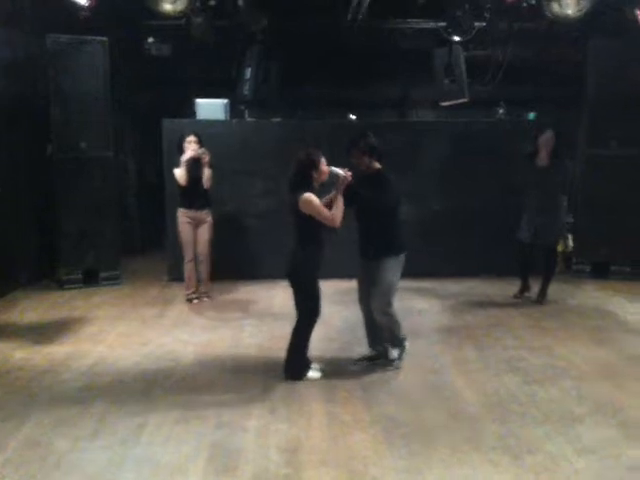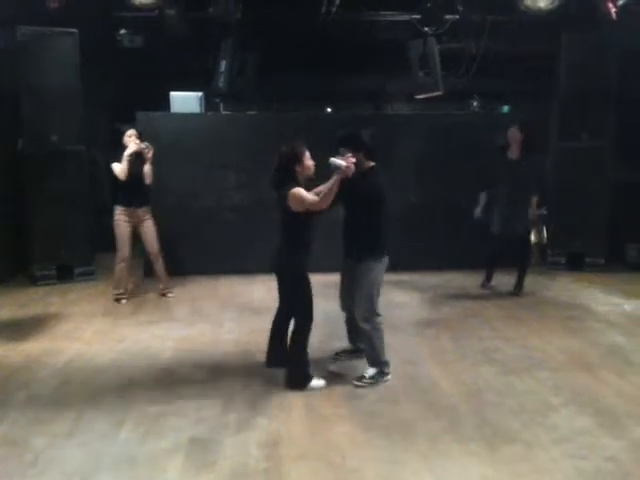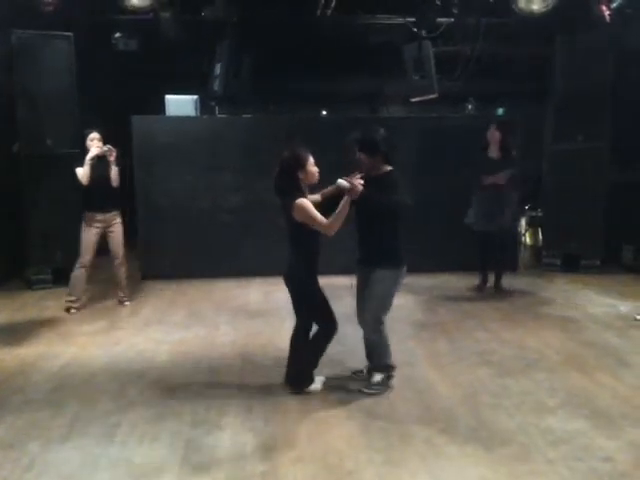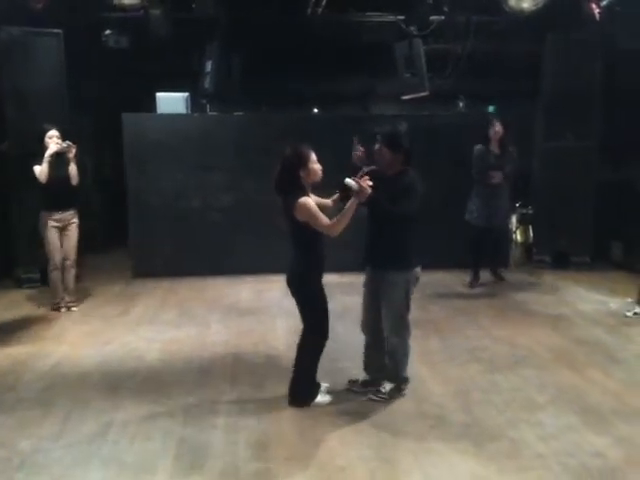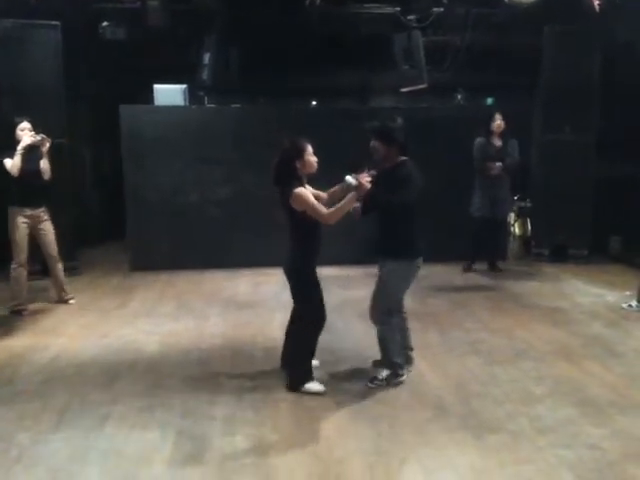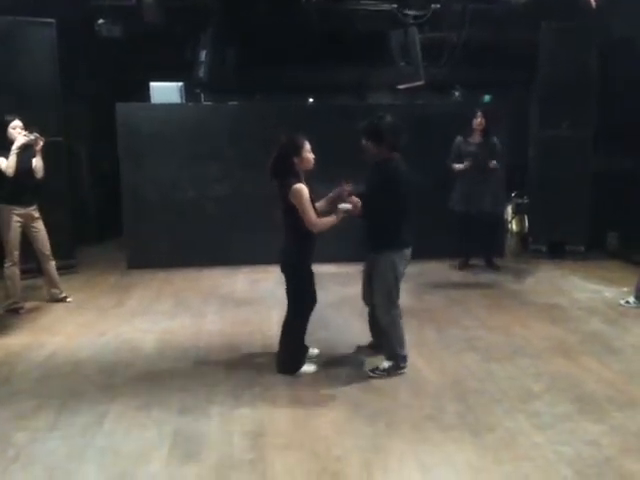
dt=0.7s
person 1, frame 1
left shoulder: (385, 182)
right shoulder: (359, 181)
left elbow: (382, 207)
right elbow: (344, 207)
left wrist: (353, 188)
left hip: (390, 253)
right hip: (368, 253)
left knee: (380, 305)
right knee: (367, 305)
left ankle: (397, 344)
right ankle: (379, 350)
person 1, frame 2
left shoulder: (373, 179)
right shoulder: (355, 178)
left elbow: (371, 196)
right elbow: (337, 198)
left wrist: (349, 178)
left hip: (372, 256)
right hip: (353, 253)
left knee: (366, 312)
right knee: (350, 306)
left ankle: (380, 367)
right ankle: (358, 346)
person 1, frame 3
left shoulder: (392, 182)
right shoulder: (367, 180)
left elbow: (395, 207)
left wrist: (361, 195)
left hip: (388, 264)
right hip: (368, 261)
left knee: (372, 319)
right knee: (365, 318)
left ankle: (385, 372)
right ankle: (374, 365)
person 1, frame 4
left shoulder: (410, 182)
right shoulder: (377, 176)
left elbow: (397, 216)
left wrist: (370, 196)
left hip: (400, 268)
right hip: (376, 264)
left knee: (395, 327)
right knee: (371, 325)
left ankle: (397, 381)
right ankle: (375, 377)
person 1, frame 5
left shoulder: (408, 174)
right shoulder: (385, 172)
left elbow: (398, 206)
right elbow: (380, 204)
left wrist: (369, 192)
right wrist: (362, 206)
left hip: (404, 255)
right hip: (391, 252)
left knee: (381, 310)
right knee: (393, 308)
left ankle: (395, 369)
right ankle: (402, 356)
person 1, frame 6
left shoulder: (396, 171)
right shoulder: (379, 166)
left elbow: (395, 210)
left wrist: (363, 208)
right wrist: (357, 200)
left hip: (393, 248)
right hip: (377, 244)
left knee: (387, 304)
right knee: (371, 298)
left ankle: (397, 359)
right ankle: (380, 342)
person 2, frame 1
left shoulder: (306, 195)
right shoulder: (306, 197)
left elbow: (322, 210)
right elbow: (334, 220)
left wrist: (337, 191)
right wrist: (340, 190)
left hip: (305, 262)
right hip: (304, 264)
left knee: (309, 313)
right knee: (307, 314)
left ankle: (299, 361)
right ankle: (296, 369)
person 2, frame 2
left shoulder: (294, 190)
right shoulder: (294, 193)
left elbow: (314, 195)
right elbow: (320, 203)
left wrist: (337, 176)
right wrist: (340, 176)
left hip: (288, 260)
right hip: (292, 263)
left knee: (287, 310)
right knee: (304, 317)
left ankle: (277, 356)
right ankle: (299, 377)
person 2, frame 3
left shoulder: (300, 197)
right shoulder: (299, 204)
left elbow: (319, 198)
right elbow: (329, 228)
left wrist: (341, 187)
right wrist: (348, 197)
left hip: (300, 272)
right hip: (302, 275)
left knee: (305, 323)
right knee: (328, 324)
left ankle: (299, 374)
right ankle: (300, 378)
person 2, frame 4
left shoulder: (304, 197)
right shoulder: (301, 203)
left elbow: (329, 204)
right elbow: (332, 228)
right wrist: (357, 199)
left hip: (305, 274)
right hip: (305, 277)
left knee: (315, 329)
right knee: (316, 332)
left ankle: (307, 383)
right ankle: (302, 393)
person 2, frame 5
left shoulder: (301, 187)
right shoulder: (297, 192)
left elbow: (326, 198)
right elbow: (328, 216)
left wrist: (350, 184)
right wrist: (355, 193)
left hip: (300, 262)
right hip: (301, 265)
left knee: (302, 312)
right knee: (315, 316)
left ankle: (291, 360)
right ankle: (300, 377)
person 2, frame 6
left shoulder: (292, 184)
right shoulder: (297, 188)
left elbow: (313, 210)
right elbow: (314, 224)
left wrist: (335, 196)
right wrist: (341, 213)
left hip: (296, 254)
right hip: (297, 257)
left knee: (305, 302)
right knee: (301, 307)
left ankle: (297, 349)
right ankle: (290, 362)
person 3, frame 1
left shoulder: (203, 163)
right shoulder: (179, 164)
left elbow: (207, 185)
right elbow: (182, 182)
left wrist: (206, 164)
right wrist: (184, 161)
left hip: (204, 213)
right hip: (185, 213)
left knee: (203, 254)
right knee: (189, 255)
left ankle: (204, 291)
right ankle: (191, 292)
person 3, frame 2
left shoulder: (142, 158)
right shoulder: (117, 159)
left elbow: (148, 181)
right elbow: (122, 176)
left wrist: (148, 160)
right wrist: (126, 155)
left hip: (144, 210)
right hip: (124, 211)
left knee: (154, 250)
right knee: (123, 254)
left ankle: (164, 286)
right ankle: (120, 292)
person 3, frame 3
left shoulder: (108, 162)
right shoulder: (83, 163)
left elbow: (115, 183)
right elbow: (84, 181)
left wrist: (112, 162)
right wrist: (89, 159)
left hip: (113, 215)
right hip: (91, 217)
left knee: (119, 257)
right knee: (84, 260)
left ankle: (123, 295)
right ankle: (74, 301)
person 3, frame 4
left shoulder: (66, 159)
right shoulder: (40, 161)
left elbow: (75, 181)
right elbow: (42, 179)
left wrist: (71, 159)
right wrist: (48, 156)
left hip: (70, 215)
right hip: (50, 216)
left knee: (70, 260)
right knee: (56, 261)
left ankle: (70, 299)
right ankle: (58, 301)
person 3, frame 5
left shoulder: (36, 153)
right shoulder: (10, 154)
left elbow: (47, 176)
right elbow: (14, 172)
left wrist: (44, 154)
right wrist: (20, 148)
left hip: (41, 211)
right hip: (20, 212)
left knee: (53, 254)
right knee: (20, 260)
left ankle: (63, 294)
right ankle: (18, 304)
person 3, frame 6
left shoulder: (29, 150)
left elbow: (39, 175)
left wrist: (38, 152)
left hip: (32, 209)
left knee: (45, 252)
left ankle: (56, 292)
person 4, frame 1
left shoulder: (559, 164)
right shoulder: (530, 162)
left elbow: (563, 191)
right elbow: (525, 188)
left wrist: (562, 213)
left hip: (552, 215)
right hip: (531, 214)
left knee: (549, 252)
right knee: (525, 250)
left ankle: (543, 290)
right ankle: (524, 285)
person 4, frame 2
left shoulder: (529, 160)
right shoulder: (500, 159)
left elbow: (534, 187)
right elbow: (490, 183)
left wrist: (533, 208)
right wrist: (481, 205)
left hip: (522, 209)
right hip: (501, 208)
left knee: (522, 245)
right knee: (496, 243)
left ankle: (519, 282)
right ankle: (488, 275)
person 4, frame 3
left shoulder: (509, 157)
right shoulder: (480, 157)
left elbow: (513, 180)
right elbow: (476, 179)
left wrist: (489, 179)
right wrist: (496, 179)
left hip: (503, 205)
right hip: (482, 204)
left knee: (501, 243)
right knee: (482, 242)
left ankle: (498, 280)
right ankle: (483, 278)
person 4, frame 4
left shoulder: (508, 152)
right shoulder: (480, 150)
left elbow: (510, 172)
right elbow: (477, 174)
left wrist: (496, 175)
right wrist: (493, 177)
left hip: (501, 198)
right hip: (482, 198)
left knee: (500, 235)
right knee: (478, 236)
left ankle: (495, 268)
right ankle: (475, 274)
person 4, frame 5
left shoulder: (511, 143)
right shoulder: (481, 142)
left elbow: (513, 163)
right elbow: (479, 165)
left wrist: (494, 165)
right wrist: (500, 166)
left hip: (502, 190)
right hip: (484, 189)
left knee: (499, 227)
right knee: (480, 225)
left ankle: (493, 261)
right ankle: (471, 260)
person 4, frame 6
left shoulder: (492, 142)
right shoulder: (460, 141)
left elbow: (498, 161)
right elbow: (452, 162)
left wrist: (495, 164)
right wrist: (460, 167)
left hip: (486, 189)
right hip: (465, 189)
left knee: (489, 223)
right knee: (465, 224)
left ankle: (488, 258)
right ankle: (465, 258)
